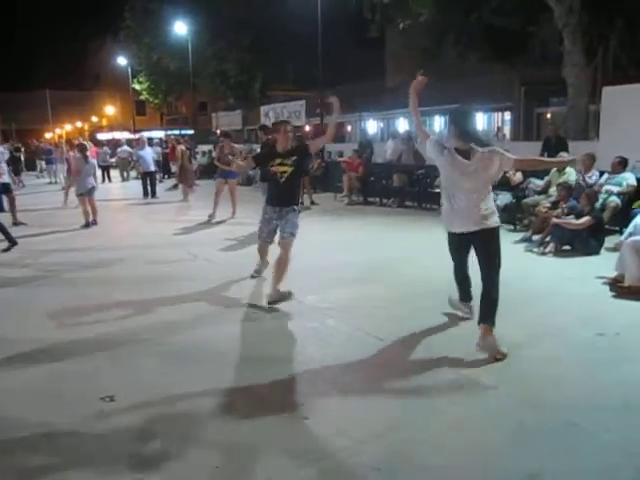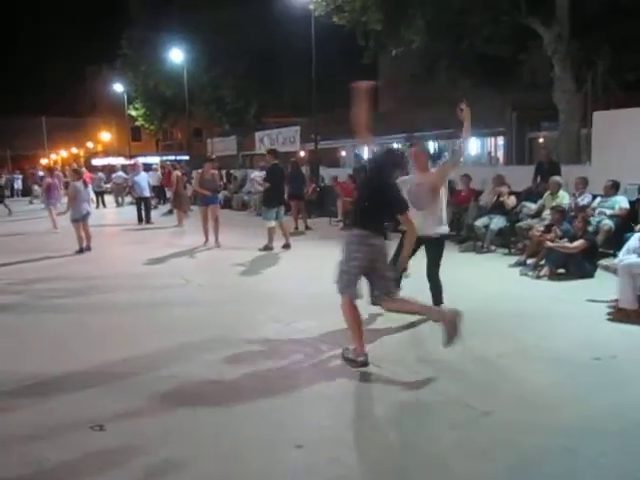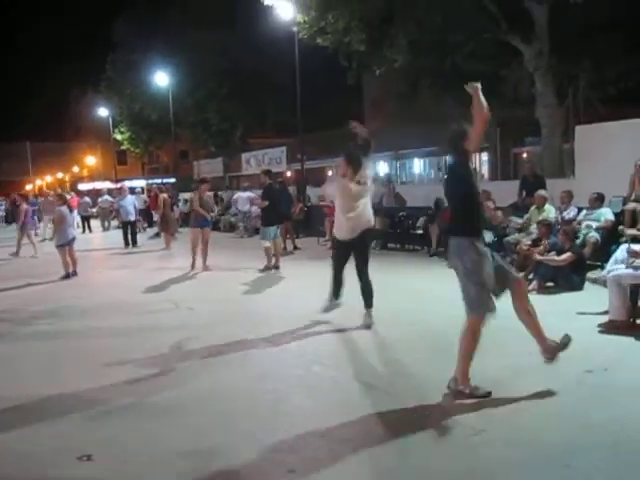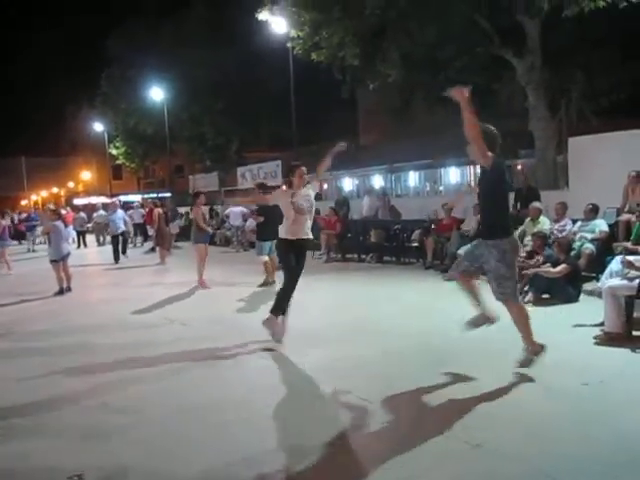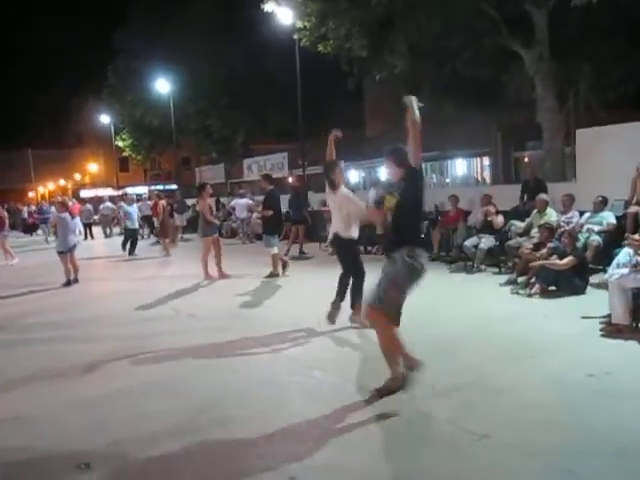
dt=0.7s
person 1, frame 1
left shoulder: (301, 151)
right shoulder: (268, 155)
left elbow: (328, 137)
right elbow: (246, 163)
left wrist: (335, 112)
left hip: (290, 210)
right hip: (271, 208)
left knee: (286, 246)
right knee: (262, 245)
left ankle: (275, 291)
right ankle: (262, 264)
person 1, frame 2
left shoulder: (377, 167)
right shoulder: (395, 192)
left elbow: (362, 129)
right elbow: (411, 227)
left wrist: (361, 93)
right wrist: (405, 254)
left hip: (358, 238)
right hip: (376, 242)
left knee: (347, 296)
right knee: (386, 299)
left ankle: (359, 352)
right ankle: (442, 313)
person 1, frame 3
left shoulder: (459, 172)
right shoulder: (459, 164)
right elbow: (482, 119)
right wrist: (477, 93)
left hip: (474, 243)
right hip: (466, 245)
left knee: (518, 286)
right knee: (478, 314)
left ankle: (545, 345)
right ankle: (460, 380)
person 1, frame 4
left shoulder: (494, 168)
right shoulder: (488, 170)
left elbow: (474, 136)
left wrist: (464, 102)
left hip: (500, 242)
right hip: (486, 239)
left knee: (510, 298)
right knee: (461, 273)
left ankle: (532, 345)
right ankle: (485, 313)
person 1, frame 5
left shoulder: (413, 178)
right shoulder: (402, 189)
left elbow: (414, 132)
left wrist: (411, 104)
left hip: (407, 257)
right hip: (398, 257)
left knee: (373, 312)
right knee: (385, 322)
left ankle: (407, 360)
right ankle: (397, 375)
person 2, frame 1
left shoulder: (441, 154)
right shoulder: (490, 156)
left elbow: (419, 128)
right elbow: (524, 163)
left wrist: (414, 93)
right wrist: (562, 162)
left hip: (456, 226)
right hip: (486, 225)
left knee: (459, 264)
right knee: (491, 278)
left ankle: (465, 303)
right ankle: (487, 333)
person 2, frame 2
left shoulder: (441, 172)
right shoulder: (406, 182)
left elbow: (461, 150)
left wrist: (467, 120)
left hip: (436, 231)
right hip: (414, 231)
left knee: (432, 274)
right knee: (395, 268)
left ankle: (438, 306)
person 2, frame 3
left shoulder: (341, 185)
right shoulder: (365, 179)
right elbow: (366, 148)
right wrist: (362, 132)
left hip: (345, 234)
right hip: (365, 230)
left knee: (338, 268)
right knee: (363, 273)
left ankle: (334, 299)
right ankle: (368, 313)
person 2, frame 4
left shoulder: (309, 190)
right shoulder: (283, 194)
left elbow: (321, 171)
left wrist: (333, 152)
left hip: (303, 241)
right hip: (287, 240)
left knee: (292, 283)
right knee: (290, 280)
left ankle: (273, 318)
right ankle: (277, 319)
person 2, frame 5
left shoulder: (330, 189)
right shoulder: (346, 195)
left elbow: (330, 161)
right elbow: (365, 211)
left wrist: (331, 141)
left hip: (335, 237)
right hip: (346, 239)
left knee: (347, 272)
right knee: (358, 274)
left ankle: (337, 303)
right ankle: (355, 314)
